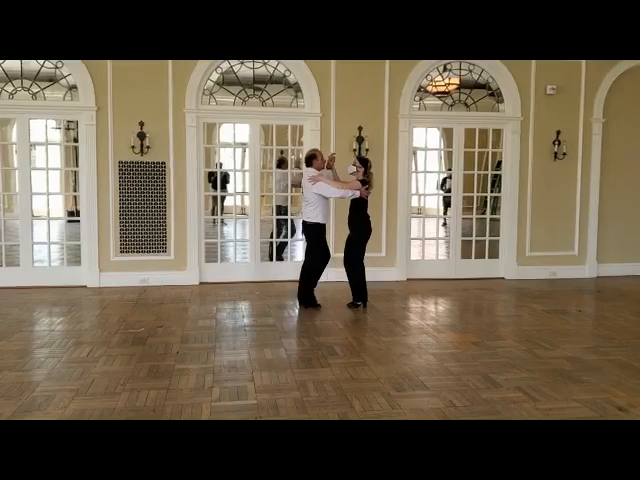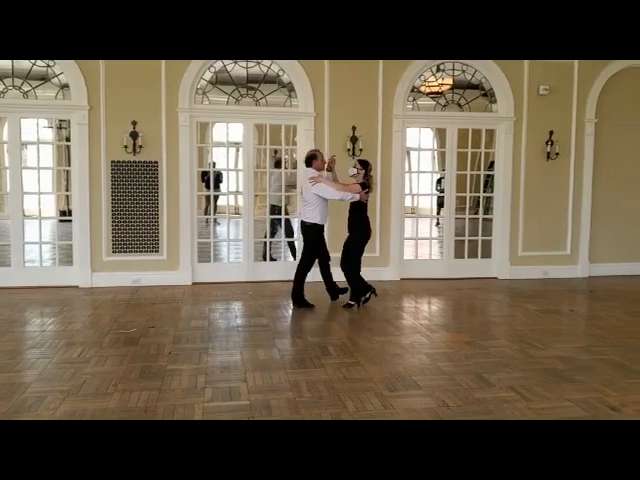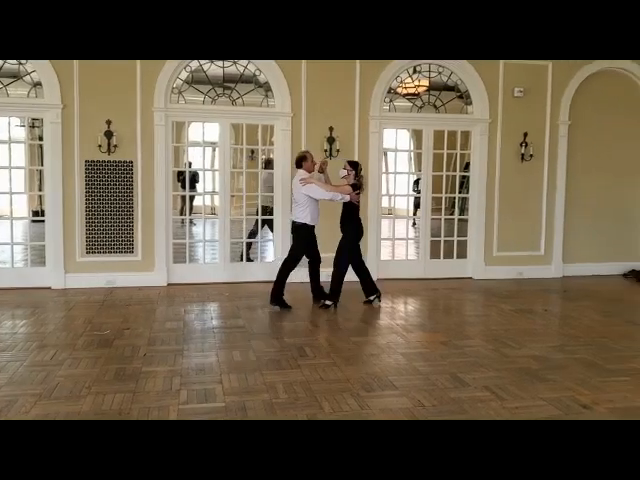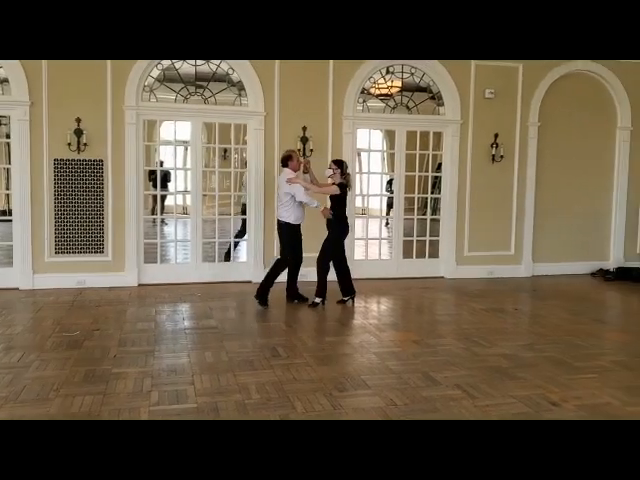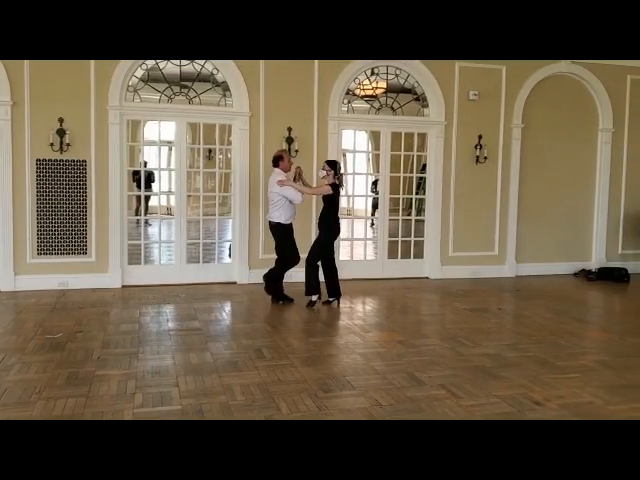
dt=0.3s
person 1, frame 1
left shoulder: (313, 177)
right shoulder: (313, 178)
left elbow: (330, 187)
right elbow: (336, 192)
left wrist: (330, 168)
right wrist: (358, 193)
left hip: (315, 224)
right hip: (313, 225)
left knee: (324, 257)
right knee: (312, 260)
left ankle: (306, 292)
right ankle: (304, 297)
person 1, frame 2
left shoulder: (313, 177)
right shoulder: (313, 179)
left elbow: (329, 189)
right elbow: (335, 194)
right wrist: (358, 196)
left hip: (314, 226)
right hip: (312, 226)
left knee: (324, 258)
right knee: (307, 261)
left ankle: (333, 290)
right ankle: (297, 297)
person 1, frame 3
left shoulder: (303, 179)
right shoulder: (303, 180)
left elbow: (319, 190)
right elbow: (326, 194)
left wrist: (322, 173)
right wrist: (348, 197)
left hip: (306, 226)
right hip: (302, 227)
left knee: (315, 259)
right knee: (292, 260)
left ankle: (317, 292)
right ankle: (276, 296)
person 1, frame 4
left shoulder: (288, 177)
right shoulder: (289, 178)
left elbow: (301, 193)
right elbow: (303, 197)
right wrist: (321, 207)
left hip: (292, 224)
right hip: (288, 225)
left knee: (296, 259)
right knee: (286, 259)
left ankle: (292, 292)
right ankle: (263, 291)
person 1, frame 5
left shoulder: (278, 177)
right shoulder: (280, 179)
left elbow: (290, 193)
right elbow: (298, 198)
left wrist: (295, 181)
right wrist: (295, 184)
left hip: (281, 224)
right hip: (280, 225)
left knee: (284, 257)
right knee: (293, 258)
left ankle: (277, 293)
right ankle: (270, 277)
person 2, frame 1
left shoulder: (362, 183)
right shoulder: (356, 183)
left elbow: (342, 187)
right elbow: (340, 183)
left wrist: (322, 179)
right wrist: (332, 167)
left hip: (361, 228)
right hip: (357, 228)
left knee: (355, 262)
right knee: (350, 262)
left ankle: (360, 299)
right ankle: (358, 297)
person 2, frame 2
left shoulder: (362, 186)
right shoulder: (356, 185)
left elbow: (341, 189)
right elbow: (339, 186)
left wrist: (322, 179)
right wrist: (332, 170)
left hip: (361, 230)
right hip: (357, 230)
left knee: (351, 264)
right knee: (347, 263)
left ankle: (355, 298)
right ankle: (366, 290)
person 2, frame 3
left shoulder: (353, 187)
right shoulder: (349, 187)
left elbow: (332, 190)
right elbow: (331, 188)
left wrist: (313, 181)
left hip: (352, 230)
right hip: (351, 230)
left knee: (340, 263)
right knee: (356, 263)
left ankle: (332, 299)
right ankle: (373, 293)
person 2, frame 4
left shoulder: (340, 186)
right shoulder: (336, 185)
left elbow: (318, 190)
right elbow: (318, 185)
left wrist: (299, 181)
right wrist: (309, 171)
left hip: (338, 228)
right hip: (337, 228)
left knee: (322, 260)
right knee: (339, 261)
left ankle: (320, 296)
right ankle: (349, 294)
person 2, frame 5
left shoulder: (333, 187)
right shoulder: (328, 186)
left elbow: (311, 192)
right elbow: (311, 189)
left wrist: (291, 183)
right wrist: (301, 178)
left hip: (329, 228)
right hip: (328, 228)
left knee: (311, 260)
right knee: (328, 261)
left ankle: (314, 293)
right ankle: (334, 295)
